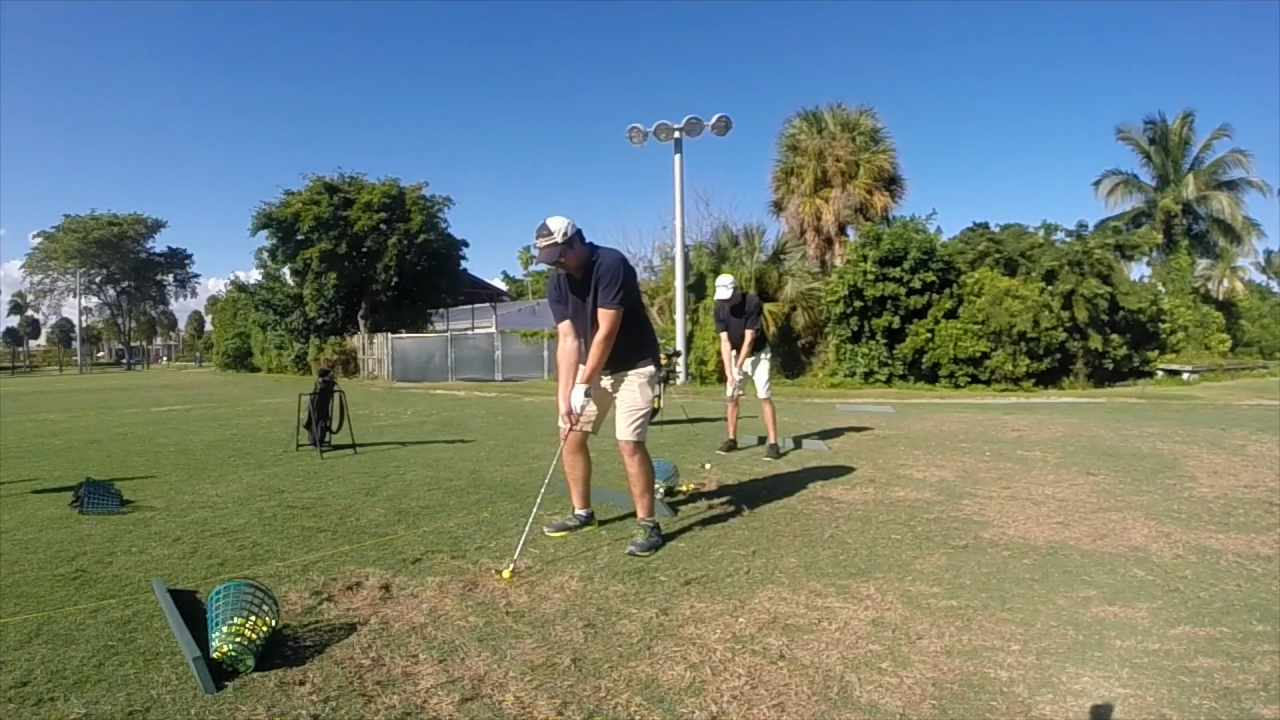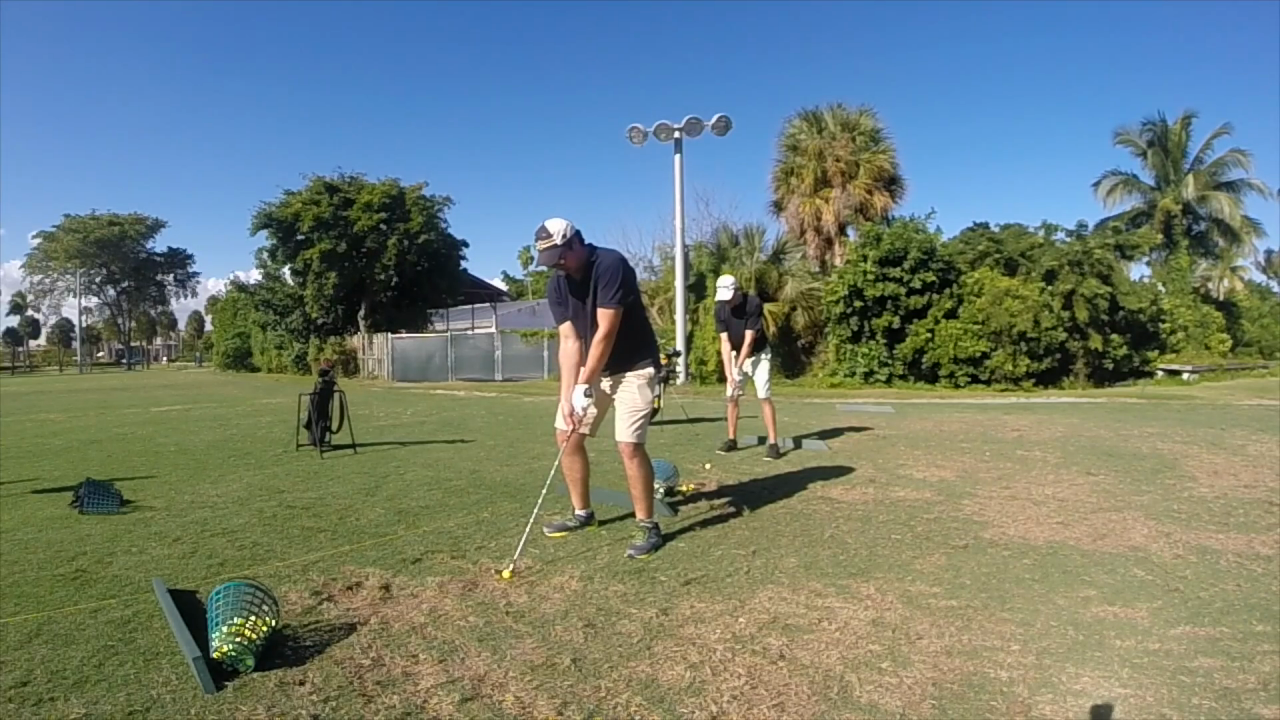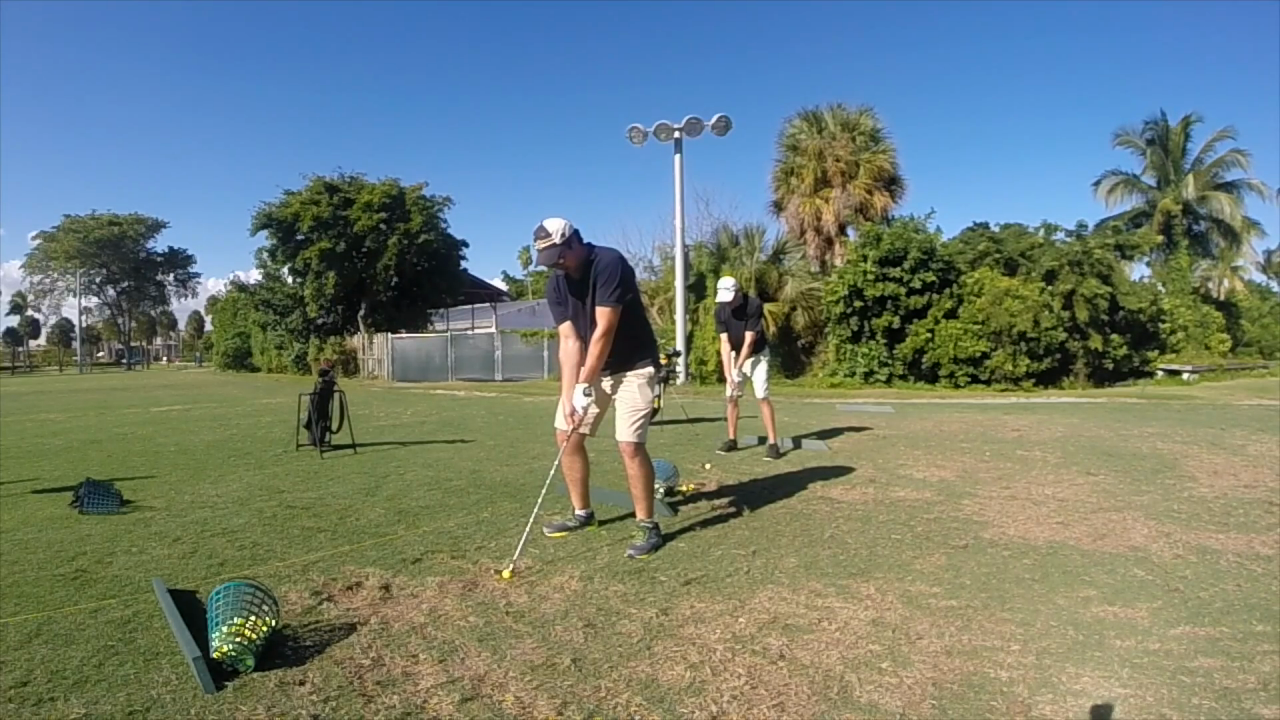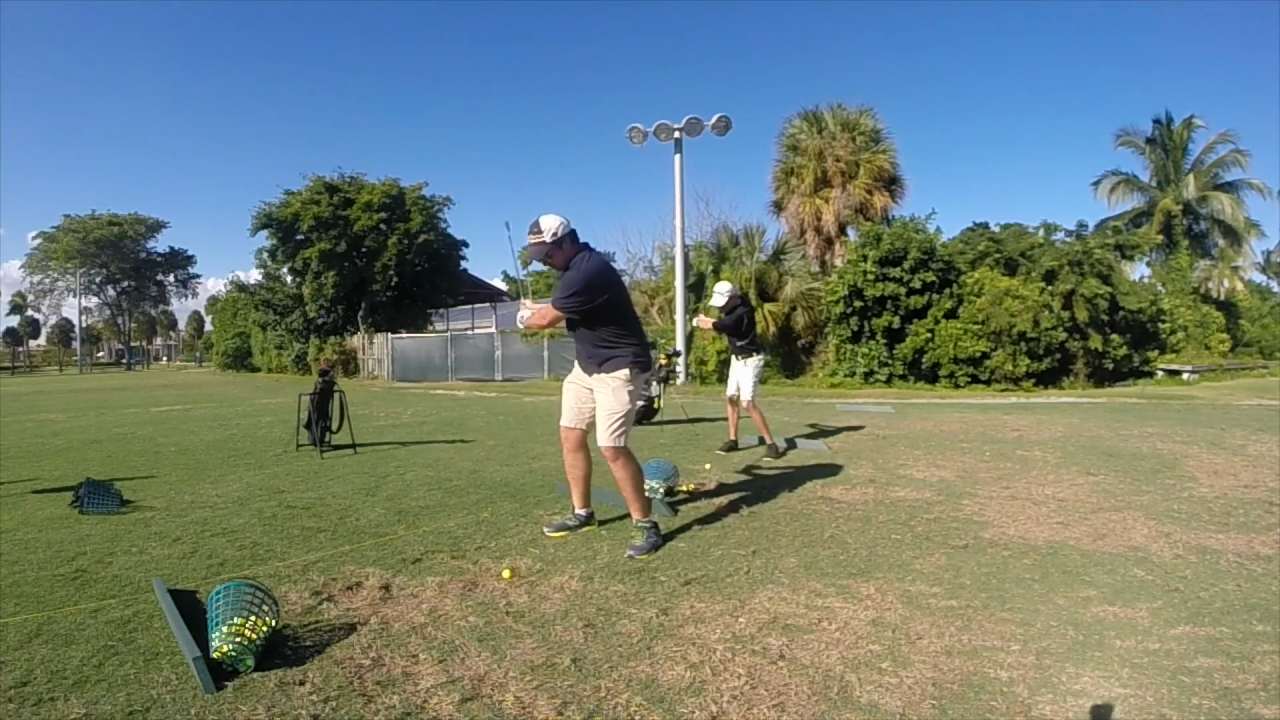
dt=0.5s
person 1, frame 1
left shoulder: (612, 265)
right shoulder: (557, 282)
left elbow: (606, 333)
right elbow: (568, 340)
left wrist: (583, 387)
right wrist: (563, 395)
left hip: (634, 365)
right hip: (592, 365)
left knee: (630, 443)
right knee: (571, 436)
left ankle: (648, 526)
right ankle: (582, 513)
person 1, frame 2
left shoulder: (611, 265)
right shoulder: (557, 284)
left elbow: (605, 333)
right elbow: (570, 341)
left wrist: (584, 388)
right wrist: (566, 396)
left hip: (633, 367)
right hip: (591, 365)
left knee: (629, 445)
right knee: (567, 435)
left ankle: (648, 526)
right ankle: (582, 513)
person 1, frame 3
left shoulder: (610, 264)
right shoulder: (556, 284)
left elbow: (604, 332)
right elbow: (569, 340)
left wrist: (584, 388)
right wrist: (567, 395)
left hip: (633, 366)
right hip: (590, 366)
left knee: (629, 445)
right knee: (567, 436)
left ankle: (647, 526)
right ankle: (582, 514)
person 1, frame 4
left shoulder: (587, 271)
right shoulder: (572, 268)
left elbow: (548, 318)
left wrist: (526, 317)
right wrist: (535, 309)
left hip: (619, 366)
right hip: (586, 365)
left knee: (612, 447)
right knee: (571, 436)
left ankle: (646, 526)
right ankle: (582, 513)
person 2, frame 1
left shoulder: (753, 303)
right shoulder: (719, 309)
left elbow: (749, 339)
right elbow: (725, 342)
left wrist: (739, 367)
right wrist: (729, 372)
left hip: (758, 355)
right hip: (736, 354)
left knee: (764, 397)
right knee: (732, 396)
left ankle: (773, 443)
right ankle: (732, 439)
person 2, frame 2
left shoulder: (754, 304)
right shoulder: (720, 310)
left elbow: (749, 339)
right elbow: (725, 342)
left wrist: (738, 368)
right wrist: (728, 373)
left hip: (758, 355)
right hip: (736, 354)
left knee: (764, 397)
right knee: (732, 397)
left ankle: (773, 443)
right ankle: (732, 439)
person 2, frame 3
left shoulder: (754, 306)
right shoulder: (720, 311)
left elbow: (749, 340)
right elbow: (725, 343)
left wrist: (738, 369)
right wrist: (728, 372)
left hip: (757, 356)
right hip: (735, 355)
left knee: (762, 397)
right knee: (731, 397)
left ankle: (772, 443)
right ankle: (732, 439)
person 2, frame 4
left shoulder: (737, 317)
right shoulder: (741, 302)
left elbow: (712, 325)
left wrist: (699, 321)
right wrist: (704, 319)
left hip: (750, 360)
right hip: (737, 359)
left knee: (747, 403)
right knee: (731, 398)
left ankle: (771, 443)
right ankle: (733, 440)
